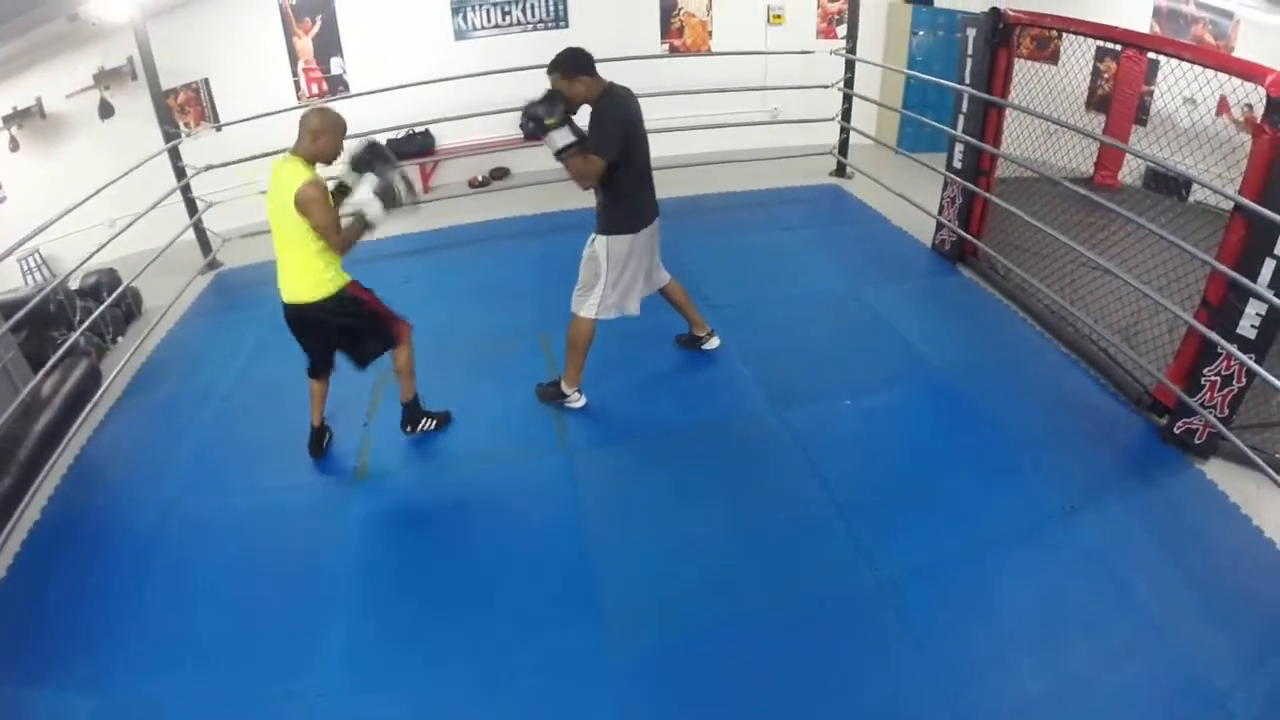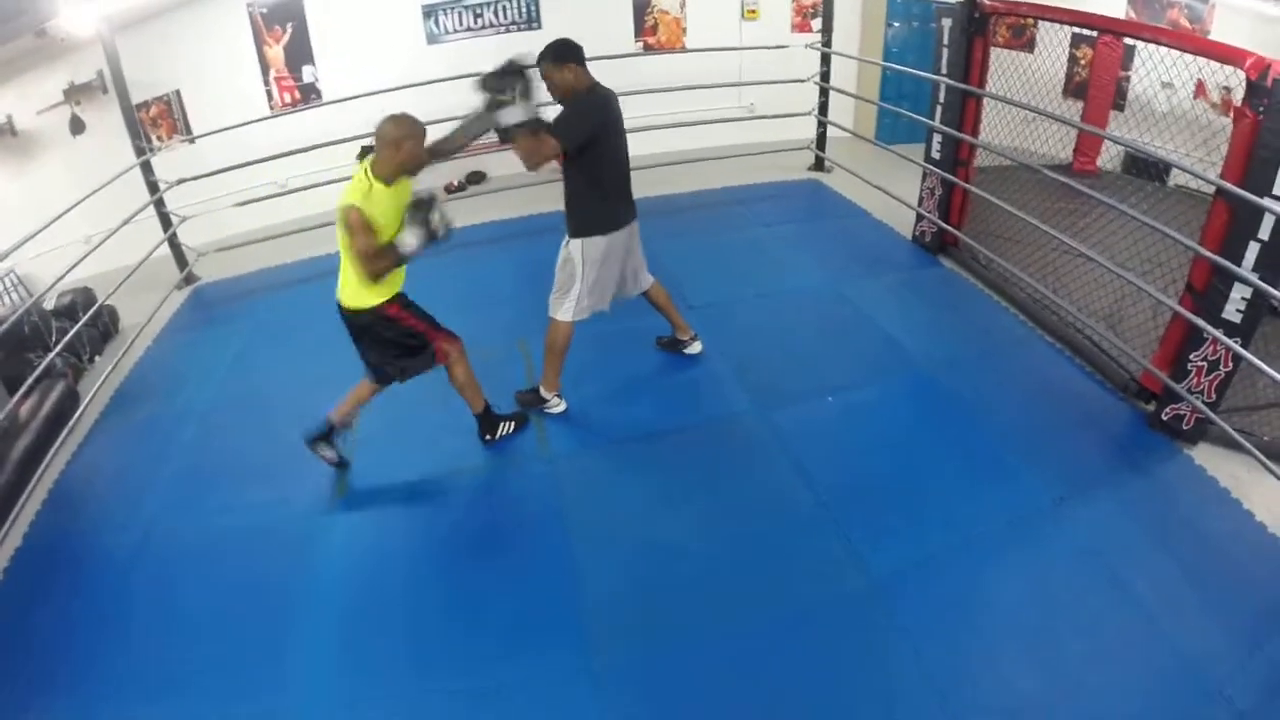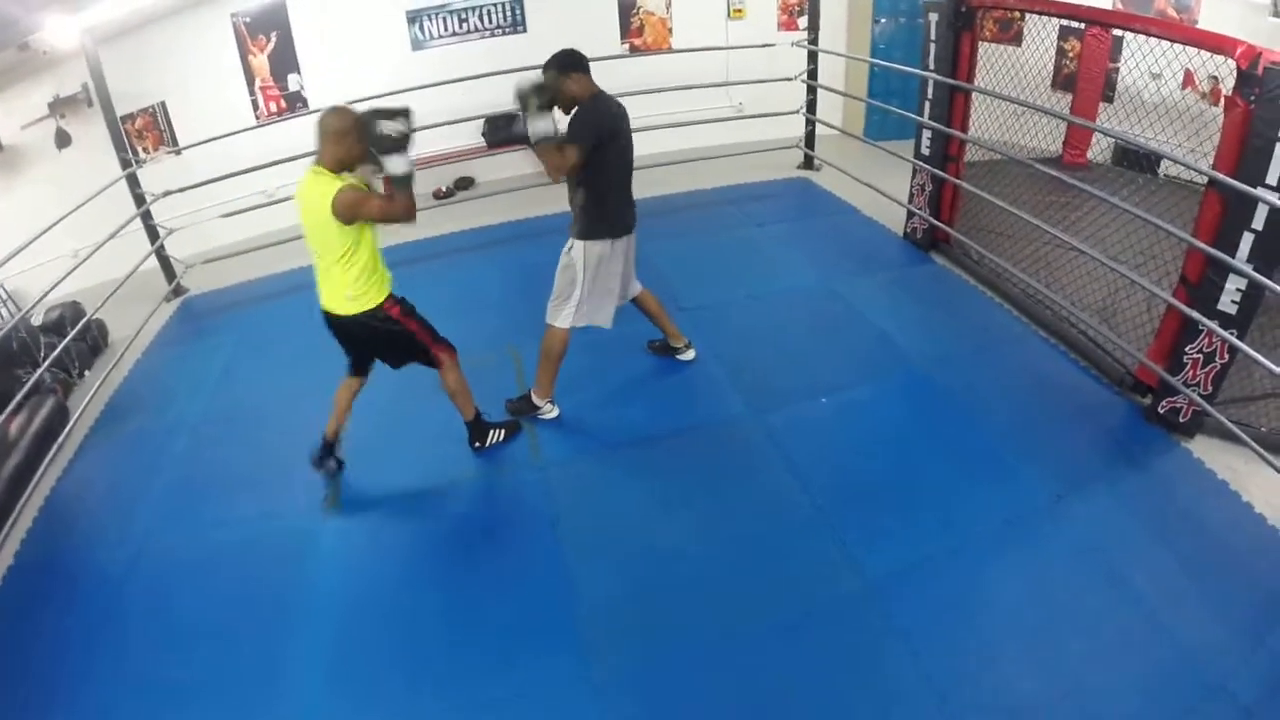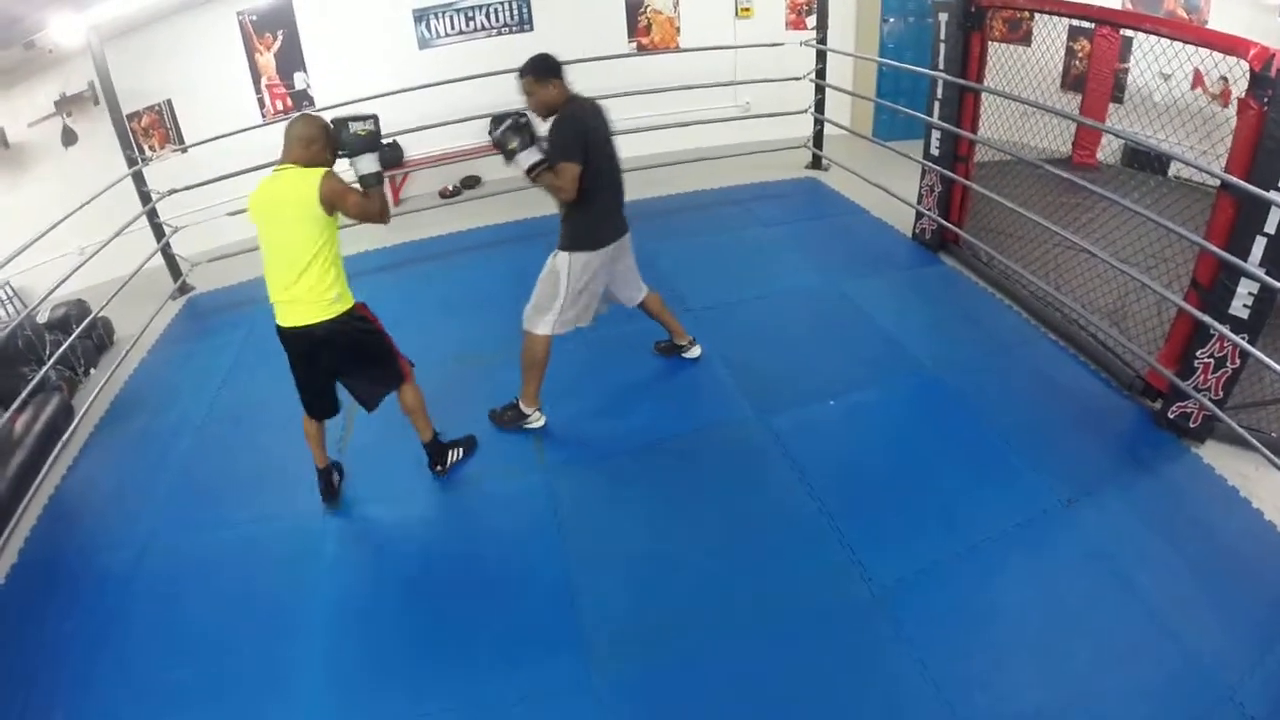
dt=0.4s
person 1, frame 1
left shoulder: (608, 113)
right shoulder: (619, 96)
left elbow: (586, 176)
left wrist: (555, 130)
right wrist: (559, 128)
left hip: (619, 225)
right hip: (643, 213)
left knee: (586, 303)
right knee: (658, 276)
left ankle: (569, 388)
right ankle: (703, 333)
person 1, frame 2
left shoulder: (588, 107)
right shoulder: (600, 97)
left elbow: (534, 157)
right elbow: (553, 138)
left wrist: (510, 109)
right wrist: (516, 112)
left hip: (595, 228)
right hip: (622, 218)
left knee: (563, 309)
right knee: (642, 280)
left ankle: (548, 393)
right ankle: (686, 336)
person 1, frame 3
left shoulder: (589, 115)
right shoulder: (609, 106)
left elbow: (558, 168)
left wrist: (537, 117)
right wrist: (544, 121)
left hip: (596, 232)
right hip: (621, 223)
left knee: (561, 314)
right knee: (631, 287)
left ankle: (541, 399)
right ankle: (679, 343)
person 1, frame 4
left shoulder: (568, 123)
right shoulder: (587, 110)
left elbow: (565, 190)
left wrist: (523, 154)
right wrist: (524, 145)
left hip: (584, 241)
right hip: (613, 229)
left knee: (538, 321)
right knee: (634, 290)
left ankle: (528, 408)
right ankle: (685, 341)
person 2, frame 1
left shoulder: (280, 169)
right shoulder: (308, 185)
right elbow: (338, 244)
left wrist: (361, 185)
right wrist: (373, 209)
left hip: (293, 299)
right hip: (327, 294)
left knee: (319, 364)
right knee: (401, 335)
left ankle: (318, 434)
right ankle: (413, 416)
person 2, frame 2
left shoulder: (389, 169)
right shoulder: (356, 205)
right elbow: (372, 272)
right wrist: (412, 239)
left hip: (380, 299)
right hip: (367, 305)
left knee: (382, 376)
right knee: (450, 349)
left ankle: (326, 433)
right ankle: (488, 424)
person 2, frame 3
left shoulder: (310, 182)
right shoulder: (342, 195)
right elbow: (405, 212)
left wrist: (382, 160)
right wrist: (398, 158)
left hip: (335, 309)
right hip: (370, 307)
left knee: (358, 371)
right knee: (445, 358)
left ankle: (328, 448)
right ankle: (479, 431)
person 2, frame 4
left shoulder: (257, 196)
right shoulder: (322, 183)
right elbow: (379, 213)
right wrist: (367, 160)
left hip: (289, 325)
right hip: (334, 316)
left knee: (314, 406)
right knee: (402, 376)
left ankle: (326, 476)
right ankle: (437, 453)
